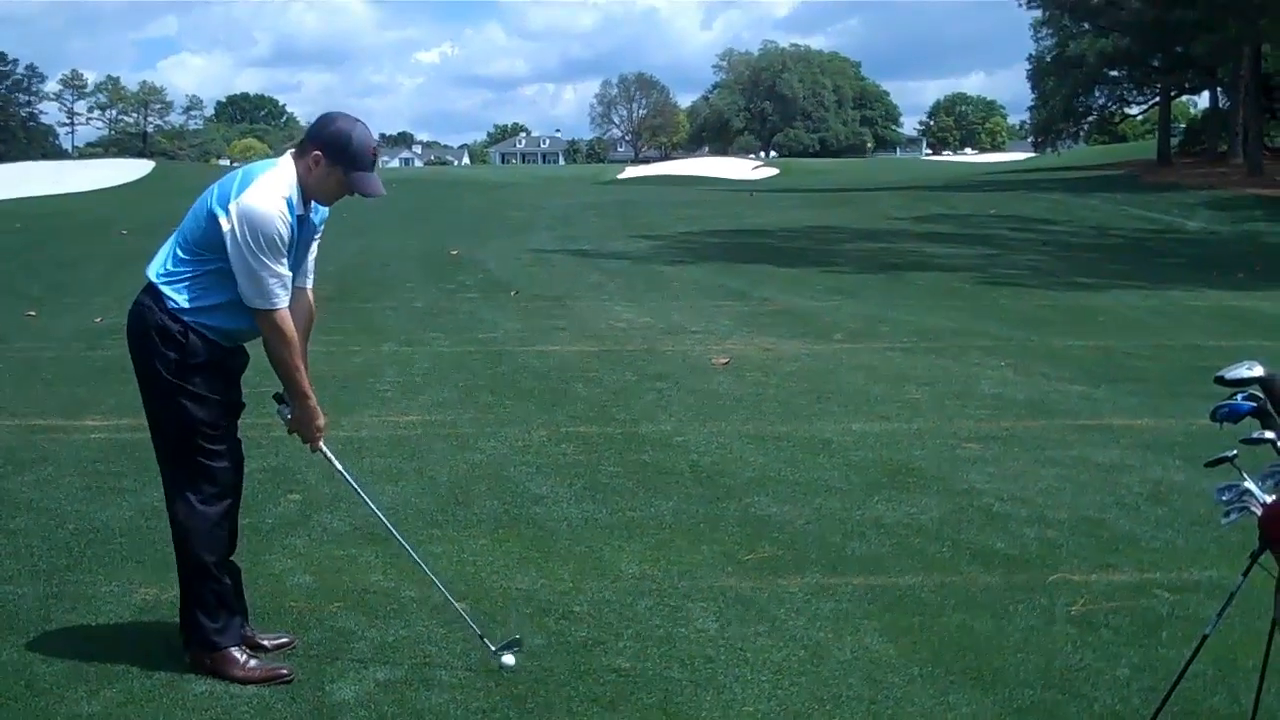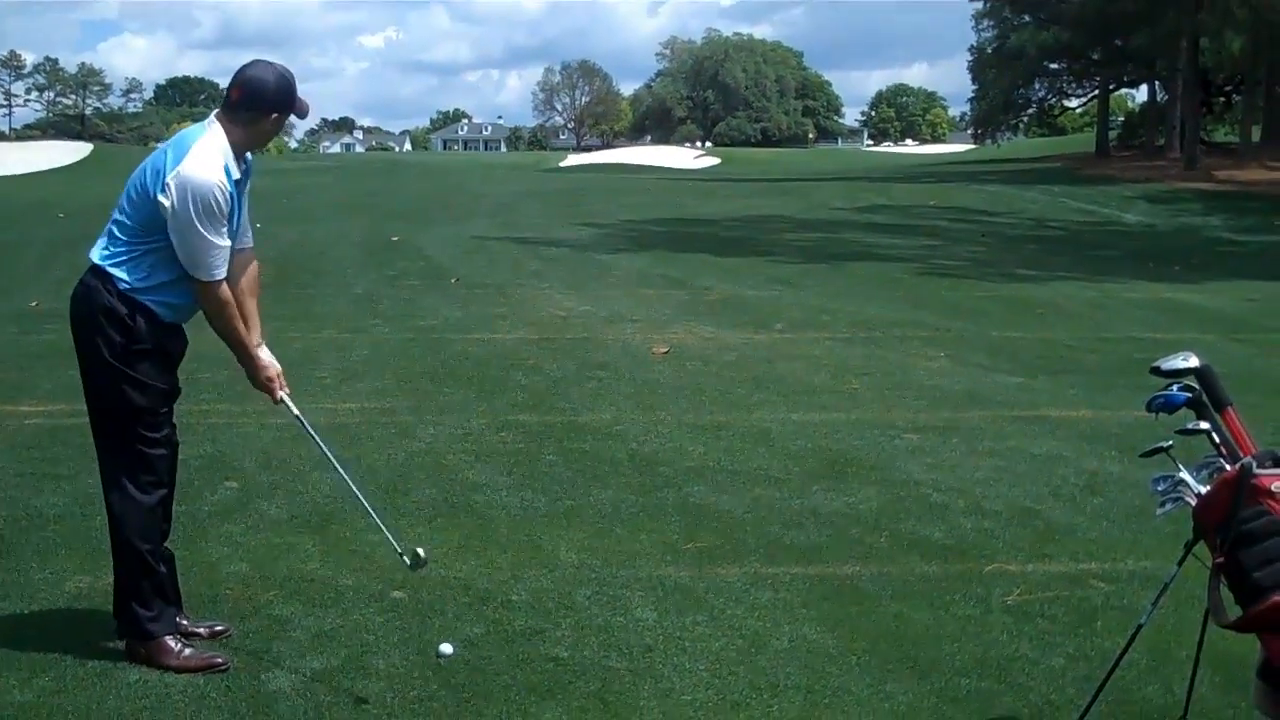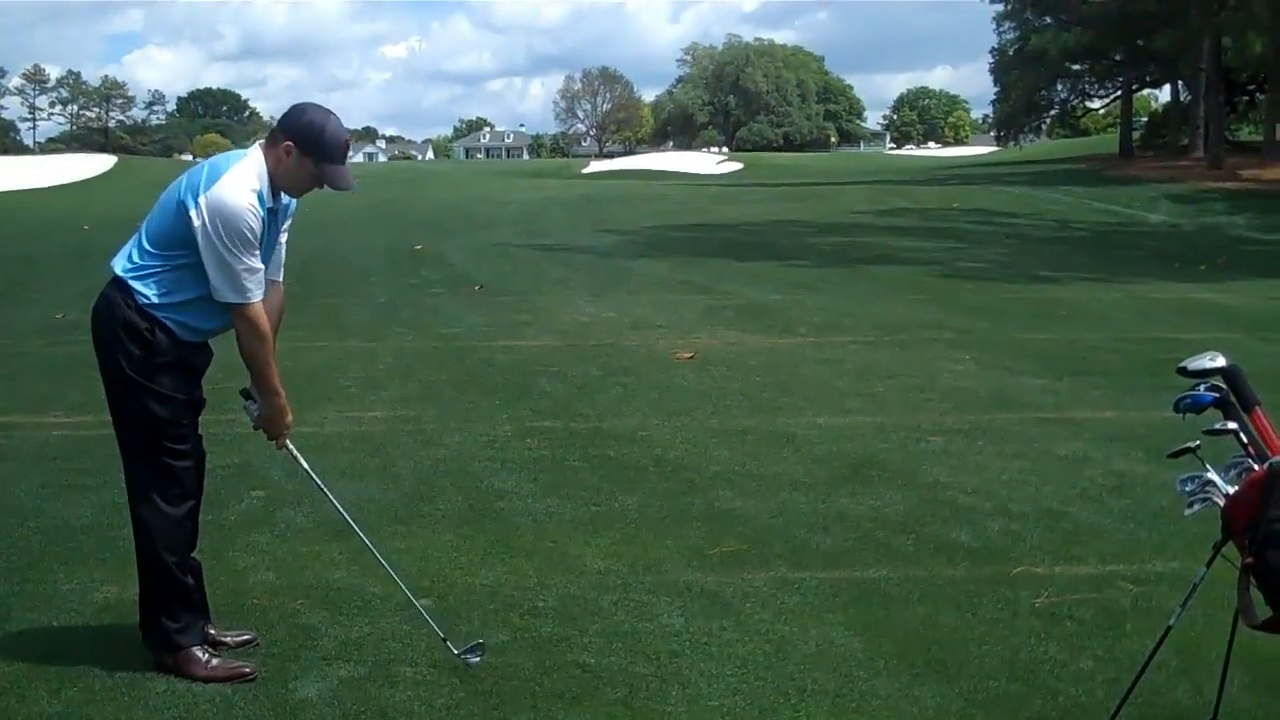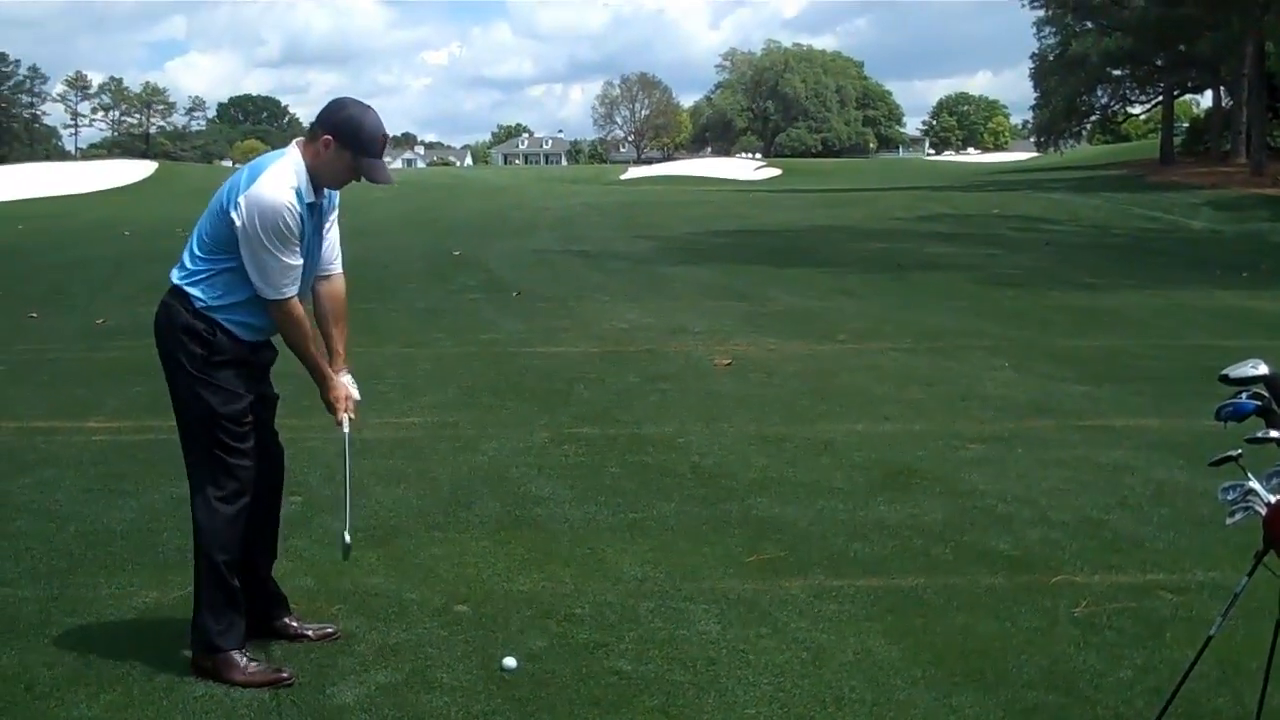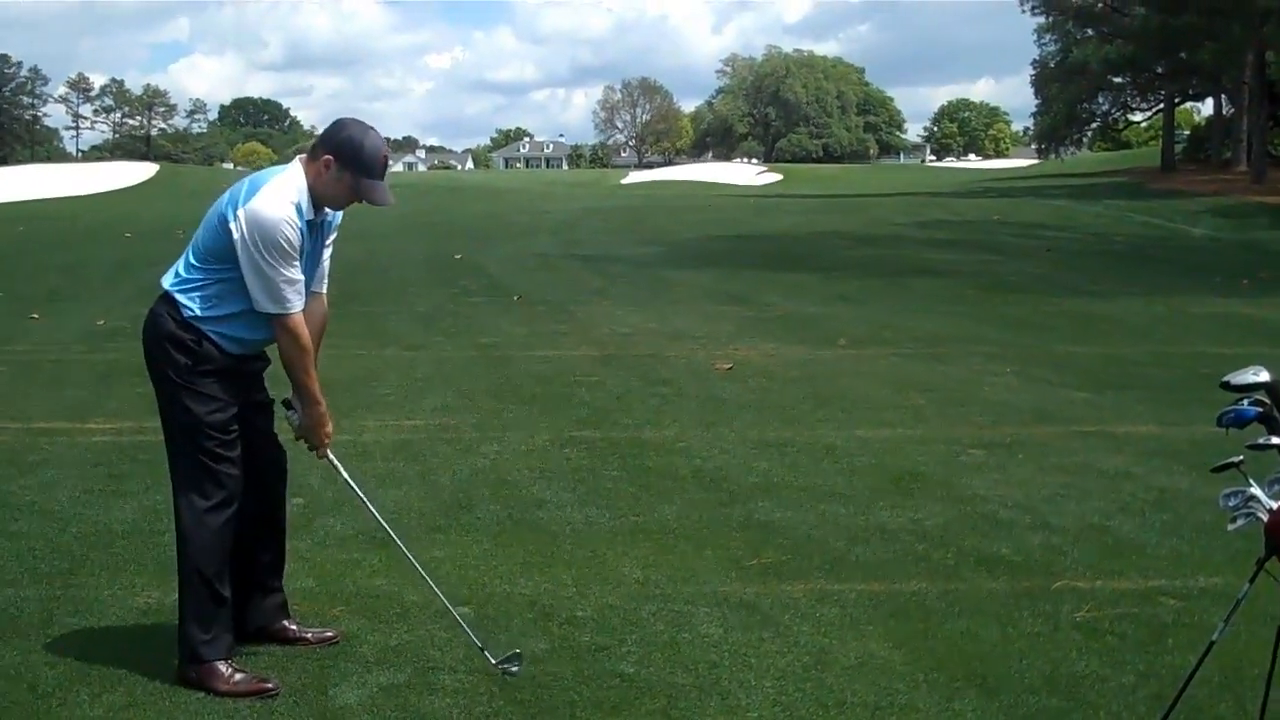
dt=1s
person 1, frame 1
left shoulder: (309, 202)
right shoulder: (261, 204)
left elbow: (300, 295)
right elbow: (272, 318)
left wrist: (300, 393)
right wrist: (305, 402)
left hip: (210, 336)
right hip: (173, 334)
left knee: (223, 478)
right knee: (204, 483)
left ankle: (225, 622)
right ankle: (212, 641)
person 1, frame 2
left shoulder: (231, 159)
right shoulder: (200, 175)
left elbow: (241, 255)
right elbow: (211, 288)
left wrist: (259, 345)
right wrist: (250, 362)
left hip: (147, 317)
right hip: (118, 317)
left knee: (155, 465)
right knee: (140, 469)
left ankle: (159, 611)
right ankle: (147, 630)
person 1, frame 3
left shoulder: (276, 193)
right shoulder: (232, 198)
left elbow: (270, 289)
right elbow: (246, 313)
left wrist: (267, 388)
right wrist: (274, 399)
left hip: (174, 332)
right hip: (137, 330)
left knee: (183, 476)
right knee: (166, 481)
left ankle: (187, 619)
right ankle: (175, 639)
person 1, frame 4
left shoulder: (320, 190)
right shoulder: (271, 195)
left elbow: (328, 278)
right elbow: (284, 304)
left wrist: (341, 368)
right wrist: (323, 379)
left hip: (240, 337)
right hip: (201, 335)
left knee: (262, 473)
right knee: (226, 480)
left ankle: (260, 610)
right ankle: (217, 644)
person 1, frame 5
left shoulder: (322, 208)
right shoulder: (270, 211)
left elbow: (313, 301)
right elbow: (287, 323)
left wrist: (307, 397)
right wrist: (314, 406)
left hip: (234, 347)
right hip: (187, 343)
left knee: (265, 476)
right knee: (213, 489)
left ankle: (260, 613)
right ankle: (203, 653)
